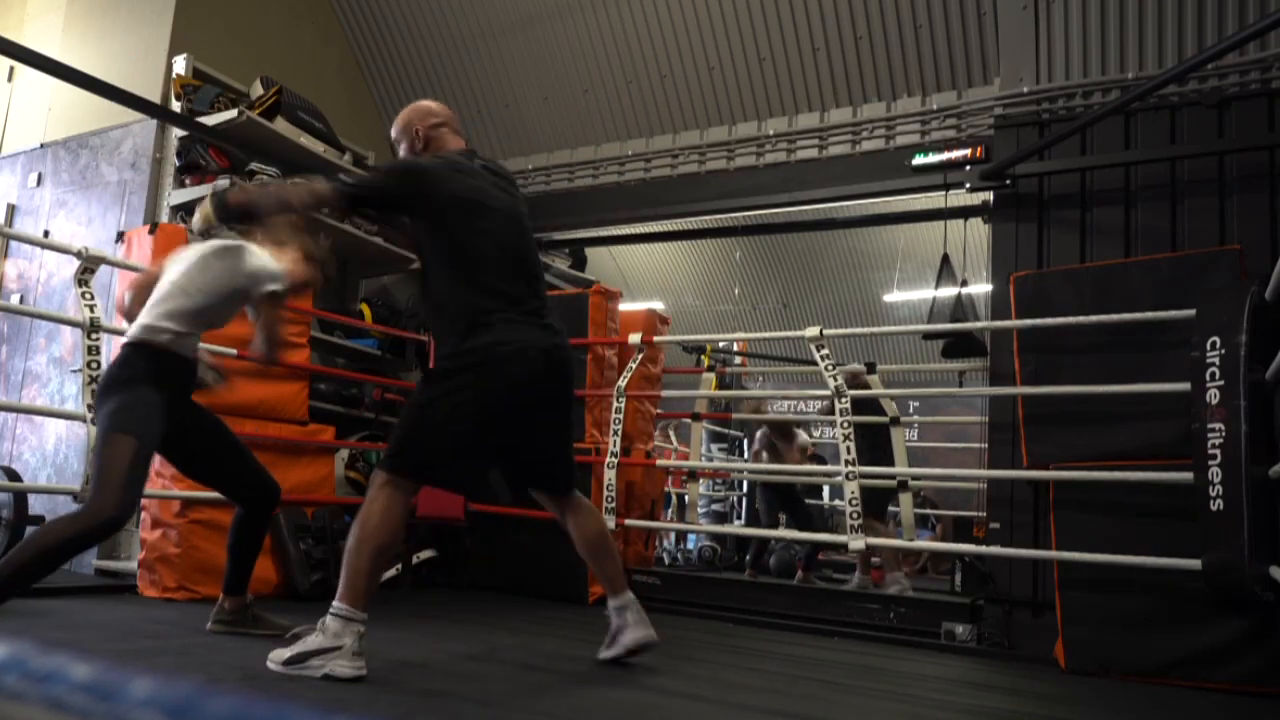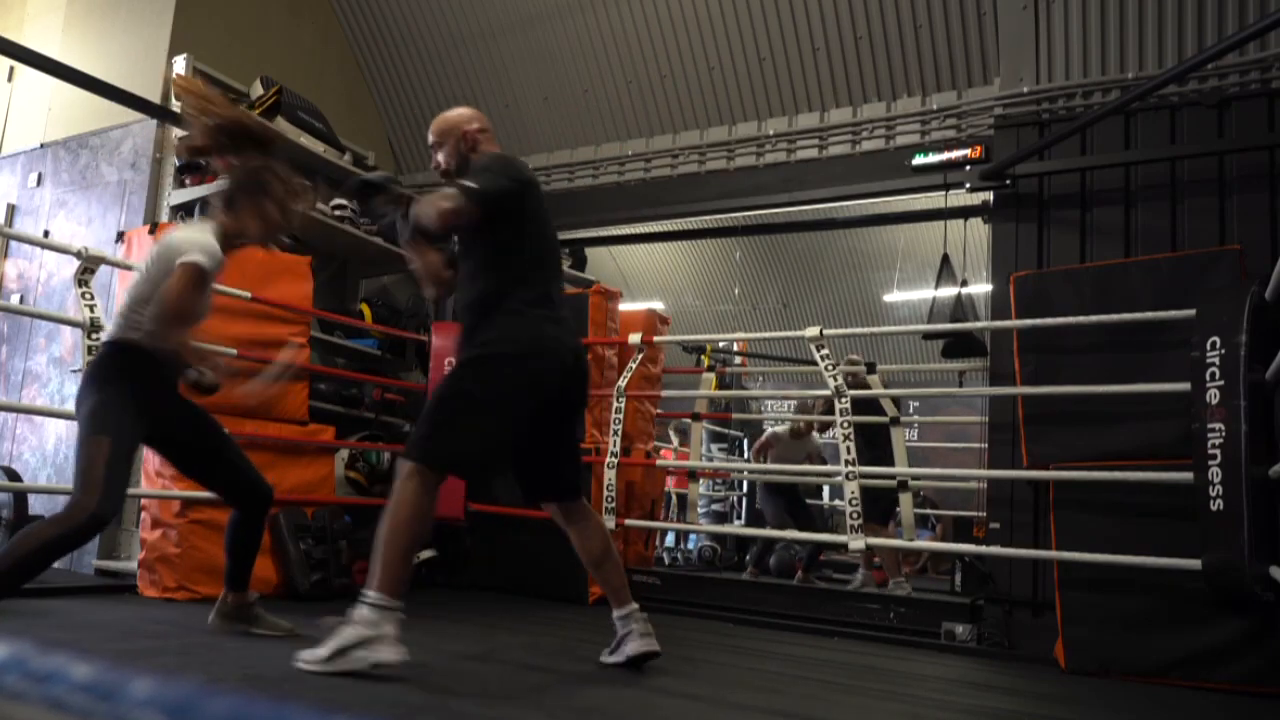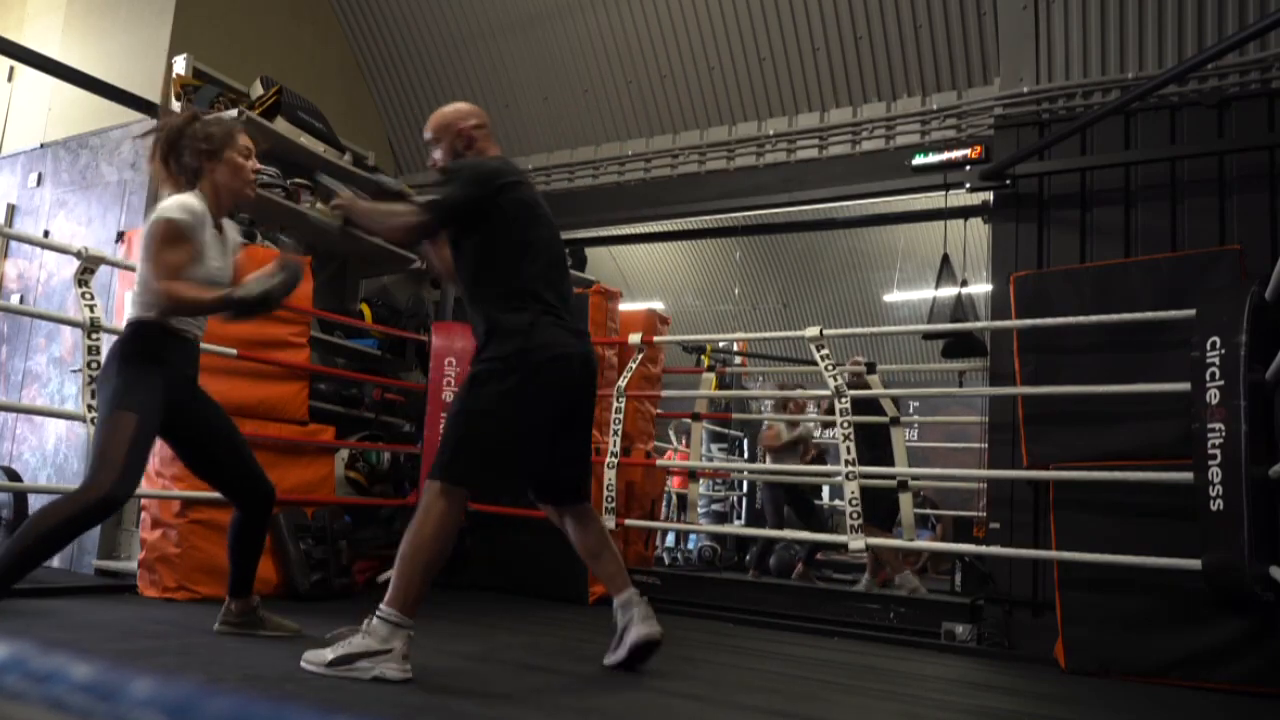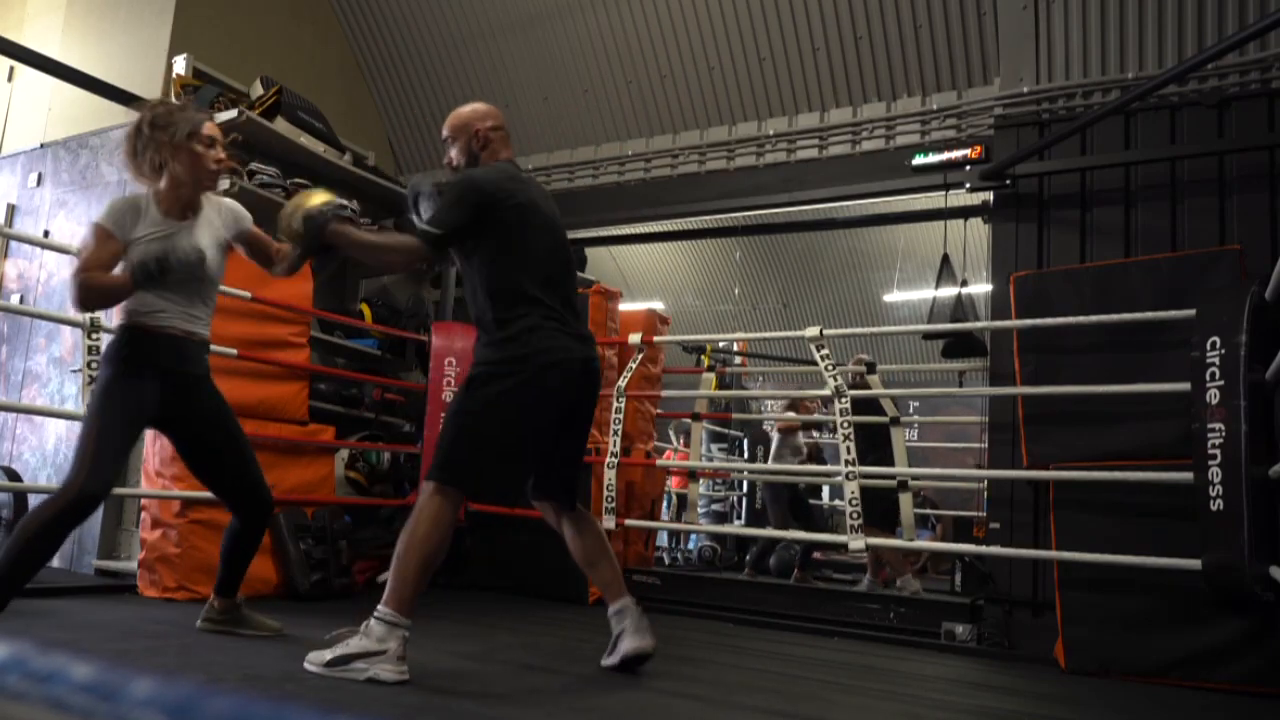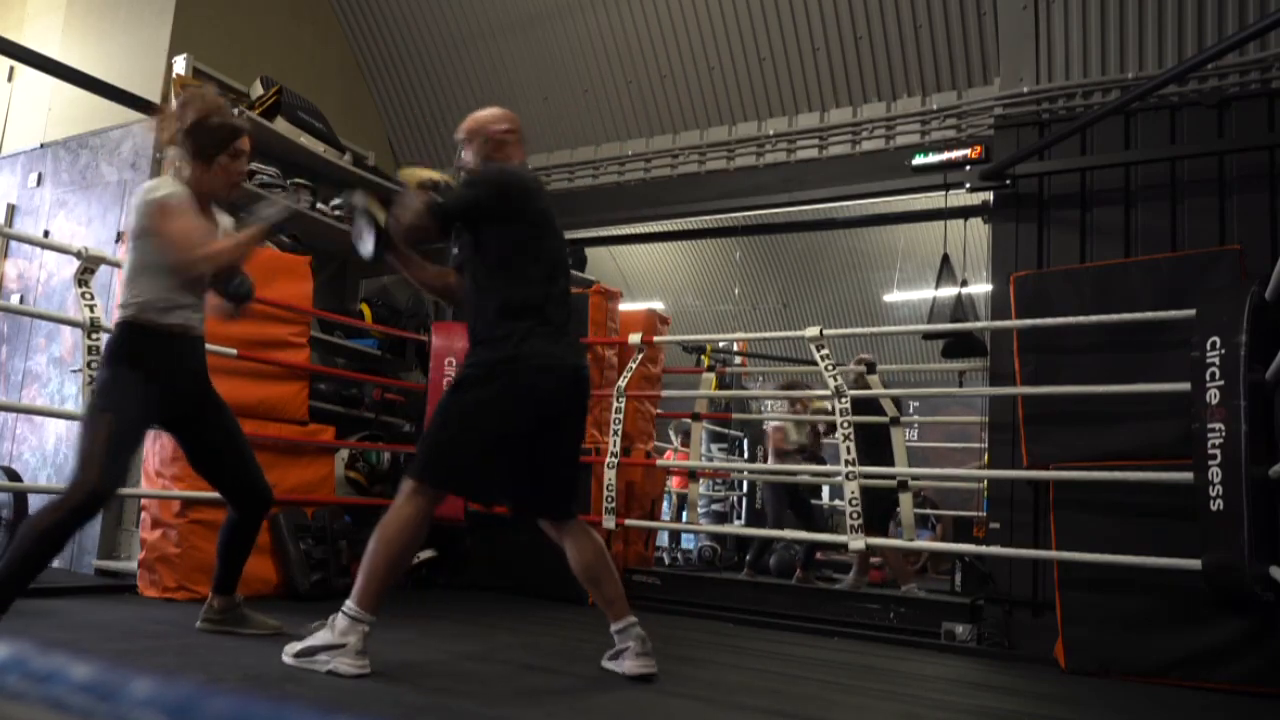
dt=0.3s
person 1, frame 1
left shoulder: (422, 176)
right shoulder: (501, 180)
left elbow: (315, 197)
left wrist: (230, 201)
left hip: (479, 361)
right hip: (542, 360)
left knee: (392, 484)
right knee: (561, 494)
left ankle: (339, 637)
right ankle: (627, 615)
person 1, frame 2
left shoulder: (503, 169)
right shoulder: (488, 210)
left elbow: (443, 212)
right elbow: (441, 280)
left wrist: (417, 216)
right wrist: (411, 235)
left hip: (510, 355)
right hip: (557, 359)
left knee: (418, 471)
right knee: (565, 501)
left ankle: (375, 627)
right ankle: (633, 627)
person 1, frame 3
left shoulder: (481, 175)
right shoulder: (506, 191)
left elbow: (407, 224)
right elbow: (467, 276)
left wrist: (346, 204)
right wrist: (431, 240)
left hip: (522, 359)
right hip: (568, 360)
left knee: (445, 489)
right knee: (566, 503)
left ankle: (385, 641)
right ankle: (634, 615)
person 1, frame 4
left shoulder: (481, 186)
right shoulder: (531, 196)
left elbow: (412, 253)
left wrist: (330, 232)
left hip: (523, 363)
right hip: (575, 364)
left knee: (441, 491)
right knee: (558, 503)
left ankle: (383, 641)
right ankle: (630, 625)
person 1, frame 5
left shoulder: (502, 181)
right shoulder: (510, 206)
left elbow: (412, 223)
right elbow: (457, 288)
left wrist: (415, 199)
right wrist: (391, 248)
left hip: (509, 369)
right hip: (562, 374)
left knee: (419, 492)
right knee: (558, 516)
left ankle: (347, 635)
right ankle: (631, 641)
person 2, frame 1
left shoulder: (206, 251)
right shoulder: (265, 270)
left elbow: (132, 303)
right elbow: (268, 352)
left hip: (154, 379)
right hip: (139, 384)
left knee: (262, 491)
right knee: (104, 514)
left ankle: (235, 604)
person 2, frame 2
left shoulder: (209, 239)
right shoulder: (201, 247)
right elbow: (166, 332)
right wrist: (229, 383)
left hip: (159, 391)
right hip: (120, 385)
left knee: (254, 497)
right knee: (91, 514)
left ankle: (235, 604)
person 2, frame 3
left shoulder: (226, 231)
right shoulder: (180, 210)
left elbow: (240, 303)
right elbow: (166, 295)
left wrist: (280, 274)
right wrist: (240, 296)
left hip: (181, 375)
right hip: (142, 365)
left knee: (258, 495)
right knee: (104, 493)
left ankle: (240, 606)
person 2, frame 4
left shoulder: (225, 212)
right shoulder: (125, 210)
left elbow: (280, 261)
right elbow: (85, 293)
right wrist: (139, 273)
left hip: (191, 374)
right hip: (134, 366)
left knee: (254, 501)
right knee: (81, 492)
left ankle: (224, 605)
person 2, frame 5
left shoulder: (221, 222)
right shoulder: (160, 197)
left elbow: (223, 277)
right elbow: (202, 264)
right wrist: (265, 225)
left hip: (186, 372)
right hip: (136, 363)
left knee: (254, 497)
right knee: (90, 492)
left ankle: (222, 603)
person 3, frame 1
left shoulder: (859, 399)
right shoulder: (880, 398)
right hip: (878, 469)
left knee: (871, 522)
right knee: (864, 523)
left ankle: (895, 578)
right ankle: (862, 578)
person 3, frame 2
left shoulder: (852, 393)
left hip: (876, 468)
right hip: (889, 467)
left knee: (873, 525)
right knee: (873, 524)
left ankle: (898, 584)
right ankle: (865, 576)
person 3, frame 3
left shoulder: (853, 393)
left elbow: (829, 416)
left hip: (876, 469)
right hip: (892, 469)
left knee: (873, 528)
right knee: (877, 528)
left ankle: (905, 580)
right ankle: (870, 582)
person 3, frame 4
left shoulder: (855, 395)
left hip: (876, 470)
right hip: (891, 469)
left knee: (875, 530)
right knee: (874, 528)
left ankle: (907, 582)
right ankle: (872, 581)
person 3, frame 5
left shoulder: (857, 399)
right shoulder: (888, 398)
right hip: (889, 471)
left knee: (874, 534)
right knee: (868, 529)
left ankle: (909, 588)
right ankle: (858, 578)
person 4, frame 1
left shoulder: (802, 441)
right shoulder: (763, 435)
right elbow: (754, 457)
left wrist: (776, 444)
left hip: (788, 488)
right hip: (768, 487)
left knee: (813, 531)
right knee: (769, 525)
left ankle: (804, 574)
right ankle: (750, 572)
person 4, frame 2
left shoulder: (811, 441)
right shoulder: (776, 434)
left elbow: (818, 466)
right elbow: (755, 452)
left hip: (792, 490)
right hip: (771, 488)
left knee: (816, 533)
right knee: (779, 526)
left ankle: (803, 574)
right ankle: (752, 570)
person 4, frame 3
left shoulder: (806, 427)
right shoulder: (775, 422)
left elbow: (808, 458)
right elbow: (765, 444)
left wrist: (814, 454)
right wrist: (795, 440)
left hip: (795, 484)
right hip: (774, 482)
left knee: (818, 527)
right knee: (775, 527)
left ankle: (803, 570)
right ankle: (754, 572)
person 4, frame 4
left shoulder: (802, 431)
right shoulder: (790, 418)
right elbow: (782, 428)
left wrist: (810, 453)
left hip: (792, 484)
right hip: (775, 482)
left knee: (814, 528)
right knee: (780, 529)
left ankle: (800, 573)
right ankle: (750, 571)
person 4, frame 5
left shoulder: (805, 425)
right shoulder: (781, 422)
left elbow: (814, 452)
right elbow: (777, 450)
right wrist: (802, 448)
left hip: (793, 483)
right hip: (775, 482)
left knee: (814, 528)
right knee: (775, 528)
left ankle: (803, 573)
right ankle: (749, 570)
